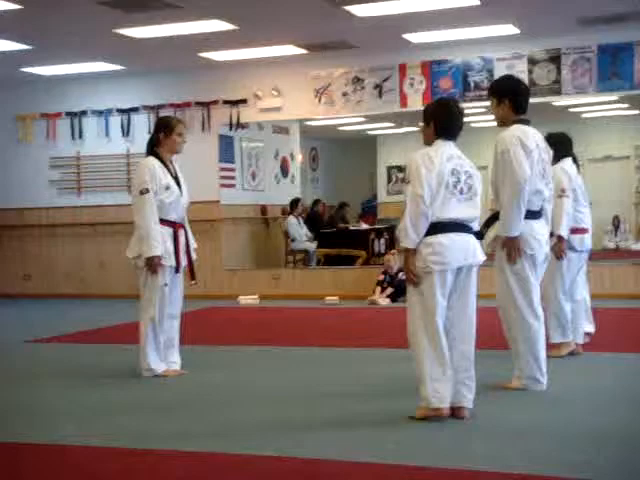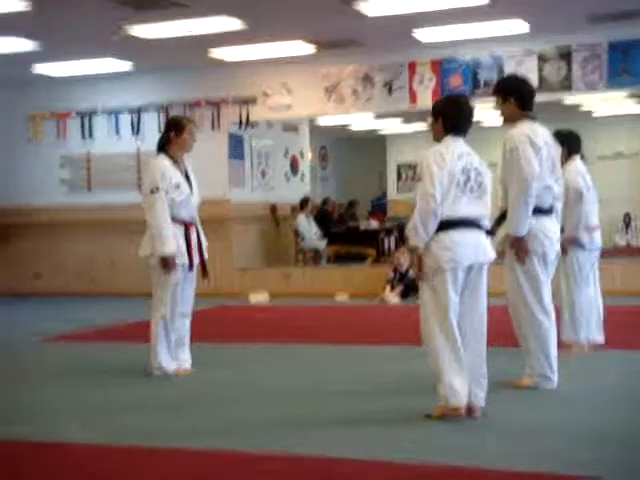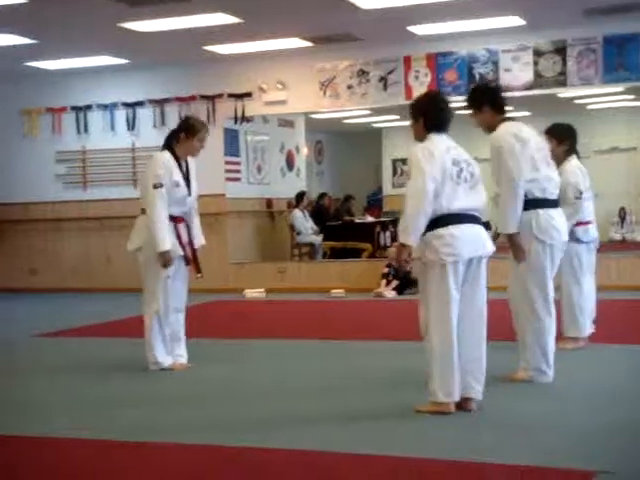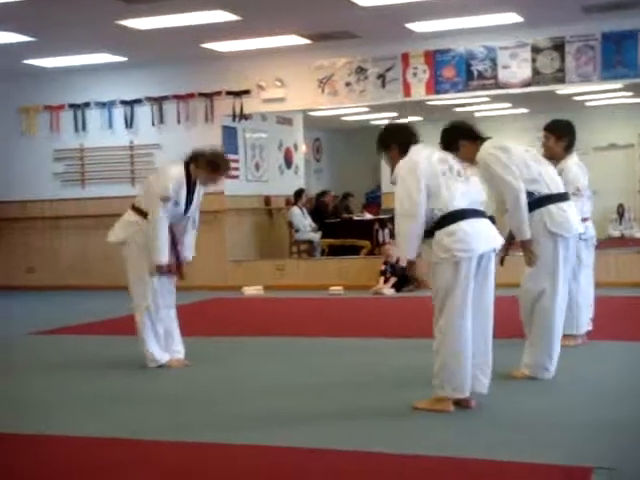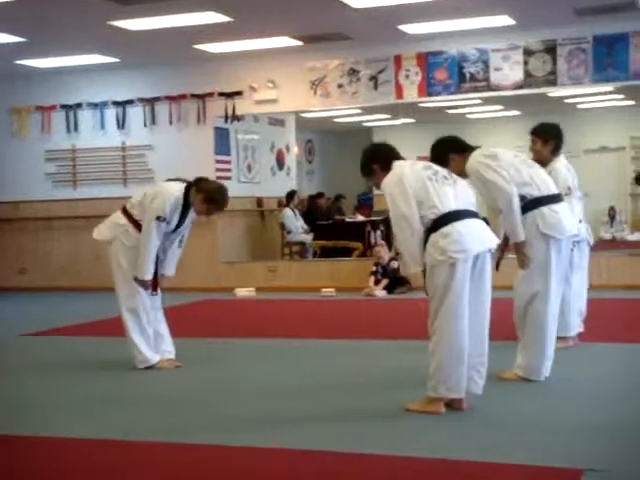
dt=0.2s
person 1, frame 1
left shoulder: (425, 158)
right shoulder: (468, 165)
left elbow: (418, 207)
right elbow: (474, 212)
left wrist: (408, 252)
left hip: (435, 246)
right hip: (466, 246)
left knee: (427, 326)
right knee: (461, 326)
left ankle: (436, 400)
right ankle: (461, 400)
person 1, frame 2
left shoulder: (436, 155)
right shoulder: (478, 161)
left elbow: (428, 205)
right elbow: (482, 207)
left wrist: (418, 246)
left hip: (446, 244)
right hip: (477, 243)
left knee: (441, 323)
right knee: (471, 324)
left ankle: (454, 398)
right ankle: (473, 399)
person 1, frame 3
left shoulder: (424, 152)
right shoulder: (462, 155)
left elbow: (420, 199)
right elbow: (477, 199)
left wrist: (406, 243)
left hip: (445, 240)
right hip: (476, 236)
left knee: (440, 320)
right knee: (471, 318)
left ankle: (444, 396)
right ankle: (468, 393)
person 1, frame 4
left shoulder: (407, 166)
right shoulder: (443, 159)
left elbow: (411, 213)
right elbow: (475, 197)
left wrist: (410, 256)
left hip: (456, 239)
right hip: (484, 232)
left knee: (451, 319)
right knee: (476, 317)
left ankle: (446, 394)
right ankle: (468, 390)
person 1, frame 5
left shoulder: (394, 180)
right shoulder: (427, 169)
left elbow: (409, 227)
left wrist: (417, 268)
left hip: (450, 240)
right hip: (477, 232)
left knee: (447, 322)
right knee: (472, 320)
left ankle: (439, 395)
right ankle: (459, 393)
person 2, frame 1
left shoulder: (510, 137)
right shoulder: (536, 137)
left elbow: (517, 186)
right elbow: (546, 189)
left wrist: (511, 233)
right wrist: (543, 229)
left hip: (519, 229)
right hip: (536, 228)
left knee: (519, 307)
right knee: (526, 305)
left ankle: (531, 377)
right ankle: (530, 373)
person 2, frame 2
left shoulder: (518, 135)
right shoulder: (544, 134)
left elbow: (524, 184)
right elbow: (556, 186)
left wrist: (517, 232)
right wrist: (533, 225)
left hip: (529, 227)
right hip: (547, 224)
left knee: (529, 304)
right knee: (536, 302)
left ankle: (542, 374)
right ankle: (541, 370)
person 2, frame 3
left shoulder: (503, 135)
right shoulder: (525, 130)
left elbow: (513, 184)
left wrist: (510, 230)
left hip: (535, 221)
right hip: (550, 217)
left knee: (531, 297)
right knee: (537, 295)
left ankle: (537, 368)
right ankle: (536, 363)
person 2, frame 4
left shoulder: (487, 155)
right shoulder: (503, 147)
left elbow: (515, 192)
left wrist: (523, 236)
right wrist: (512, 235)
left hip: (550, 220)
right hip: (563, 214)
left knee: (541, 293)
right knee: (550, 292)
left ankle: (538, 364)
right ankle: (541, 360)
person 2, frame 5
left shoulder: (476, 162)
right shoulder: (495, 154)
left elbow: (506, 196)
left wrist: (516, 239)
right wrist: (506, 239)
left hip: (542, 221)
right hip: (558, 215)
left knee: (533, 295)
right knee: (544, 295)
left ankle: (531, 366)
right ankle: (535, 361)
person 3, frame 1
left shoulder: (173, 168)
right shoulder: (148, 167)
right elbow: (145, 214)
left wrist: (188, 245)
right wrist: (152, 252)
left hip: (174, 244)
right hip: (157, 244)
left knee: (172, 307)
right knee: (156, 306)
left ankle: (168, 361)
right ankle: (153, 365)
person 3, frame 2
left shoulder: (185, 167)
right shoulder: (158, 167)
right elbow: (156, 212)
left wrist: (198, 243)
right wrist: (165, 250)
left hip: (187, 241)
right hip: (168, 242)
left knee: (183, 306)
right knee: (167, 304)
left ankle: (179, 360)
right ankle: (163, 363)
person 3, frame 3
left shoulder: (188, 164)
right shoulder: (160, 163)
right elbow: (156, 207)
left wrist: (193, 241)
right wrist: (163, 247)
left hip: (177, 236)
right hip: (158, 237)
left knee: (177, 301)
right knee: (160, 299)
left ankle: (175, 355)
right ankle: (160, 359)
person 3, frame 4
left shoulder: (196, 184)
right shoulder: (170, 178)
left elbow: (190, 221)
right elbow: (157, 220)
left wrist: (182, 256)
right wrist: (159, 259)
left hip: (160, 235)
right hip: (140, 233)
left knee: (165, 296)
right knee: (149, 296)
left ankle: (171, 350)
right ankle: (158, 355)
person 3, frame 5
left shoulder: (190, 203)
right shoulder: (168, 197)
left elbow: (177, 239)
right elbow: (150, 236)
left wrist: (163, 271)
right wrist: (144, 273)
left hip: (144, 238)
right hip: (125, 234)
left knee: (152, 299)
right knee: (135, 298)
left ankle: (162, 352)
right ankle: (148, 356)
person 4, frame 1
left shoulder: (558, 171)
right shoulder: (572, 171)
left elbow: (563, 203)
left wrist: (560, 237)
left hip: (567, 240)
right hip: (579, 239)
left knee: (556, 290)
right knee: (575, 291)
left ankle: (565, 339)
right ankle: (576, 340)
person 4, frame 2
left shoulder: (571, 172)
right shoulder: (577, 170)
left elbow: (580, 208)
left wrist: (569, 238)
left hip: (579, 241)
right hip: (587, 239)
left knee: (575, 290)
right knee: (587, 290)
left ankle: (579, 340)
right ankle: (588, 338)
person 4, frame 3
left shoulder: (571, 170)
right shoulder: (564, 169)
left elbow: (574, 206)
left hip: (575, 236)
right hip: (576, 235)
left knee: (573, 285)
right knee: (580, 284)
left ankle: (577, 335)
right ankle: (581, 331)
person 4, frame 4
left shoulder: (570, 168)
right shoulder: (560, 167)
left elbow: (574, 205)
left knee: (572, 282)
right knee: (578, 282)
left ankle: (575, 332)
right ankle: (579, 328)
person 4, frame 5
left shoulder: (558, 170)
right shoulder: (551, 169)
left elbow: (567, 206)
right hip: (572, 236)
left knee: (564, 284)
right knee: (572, 285)
left ankle: (566, 334)
right ankle: (571, 330)
